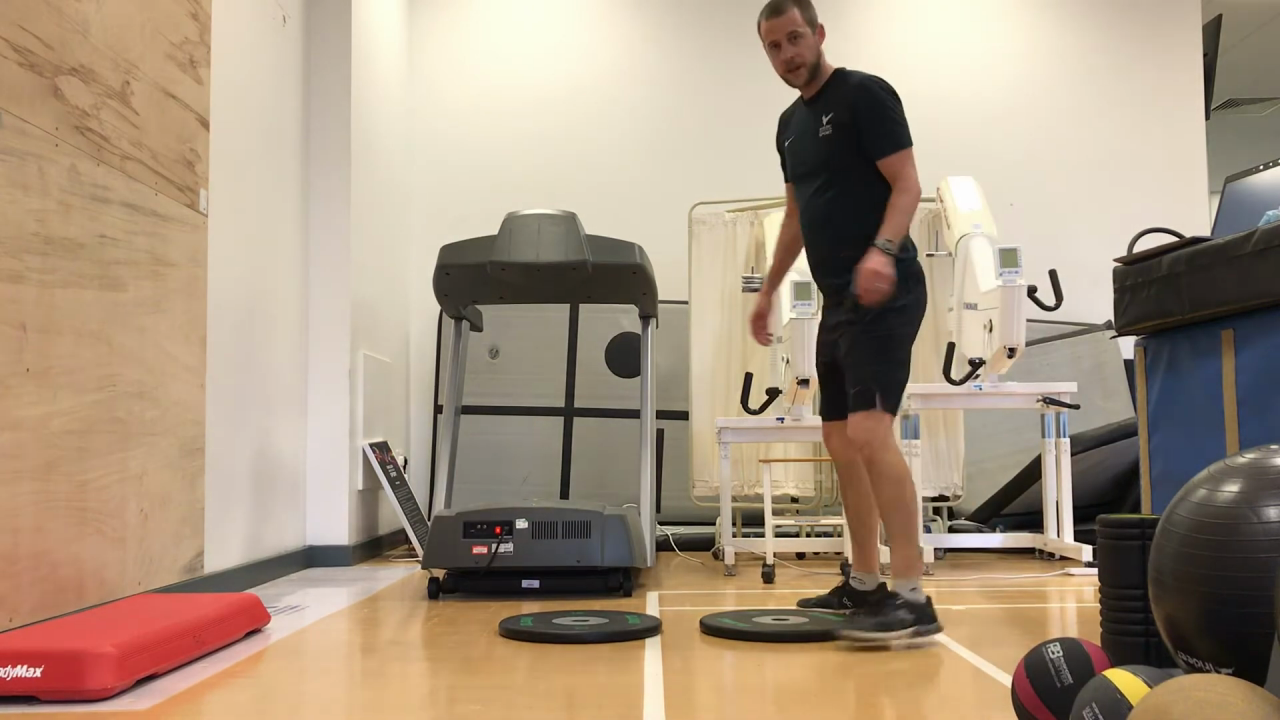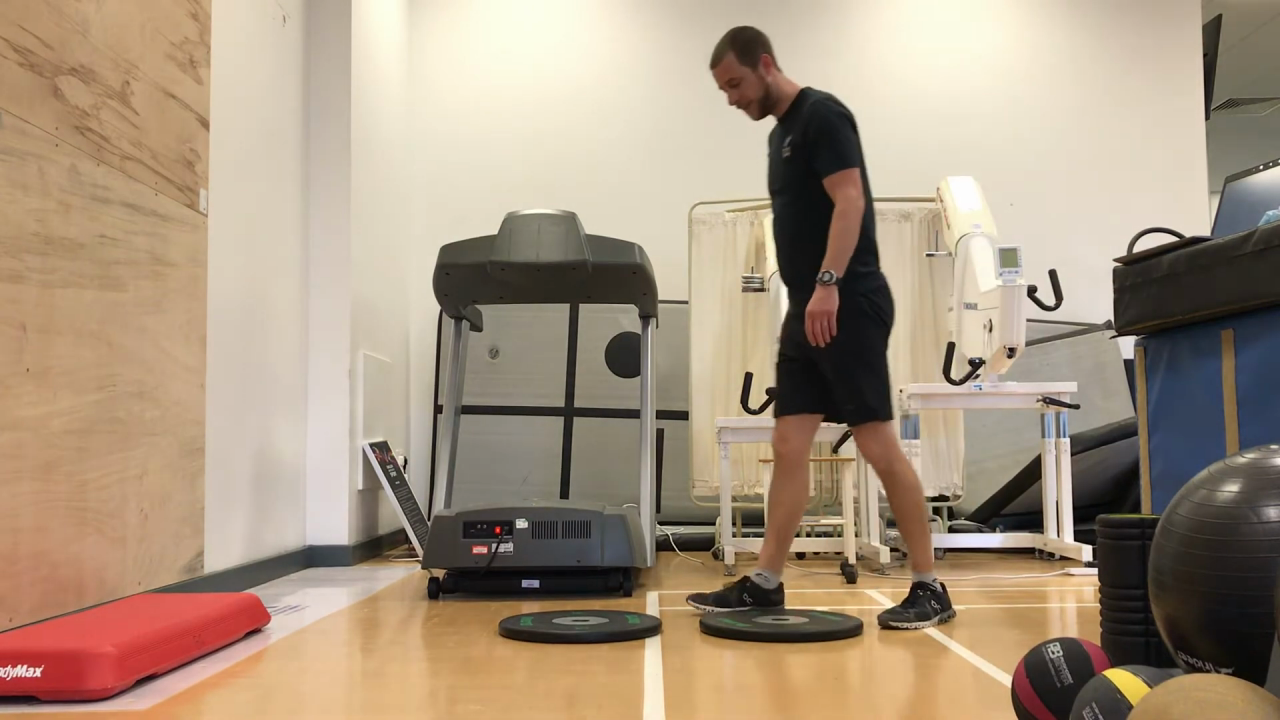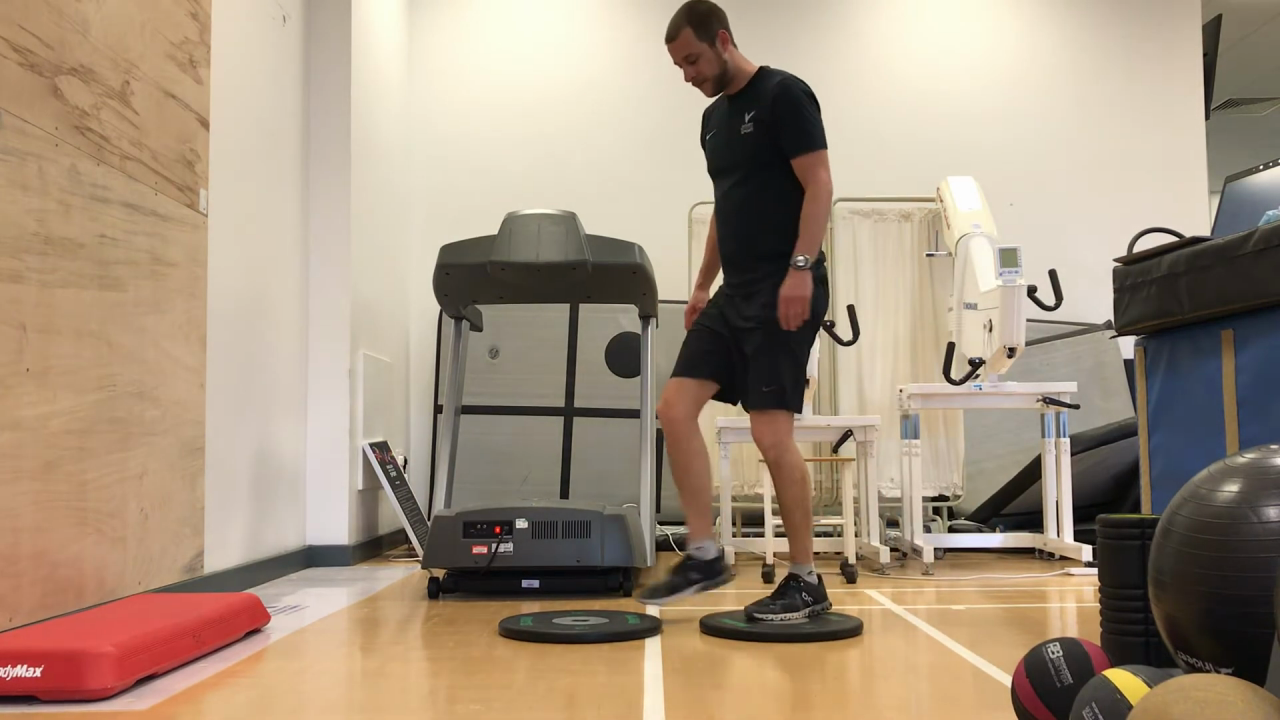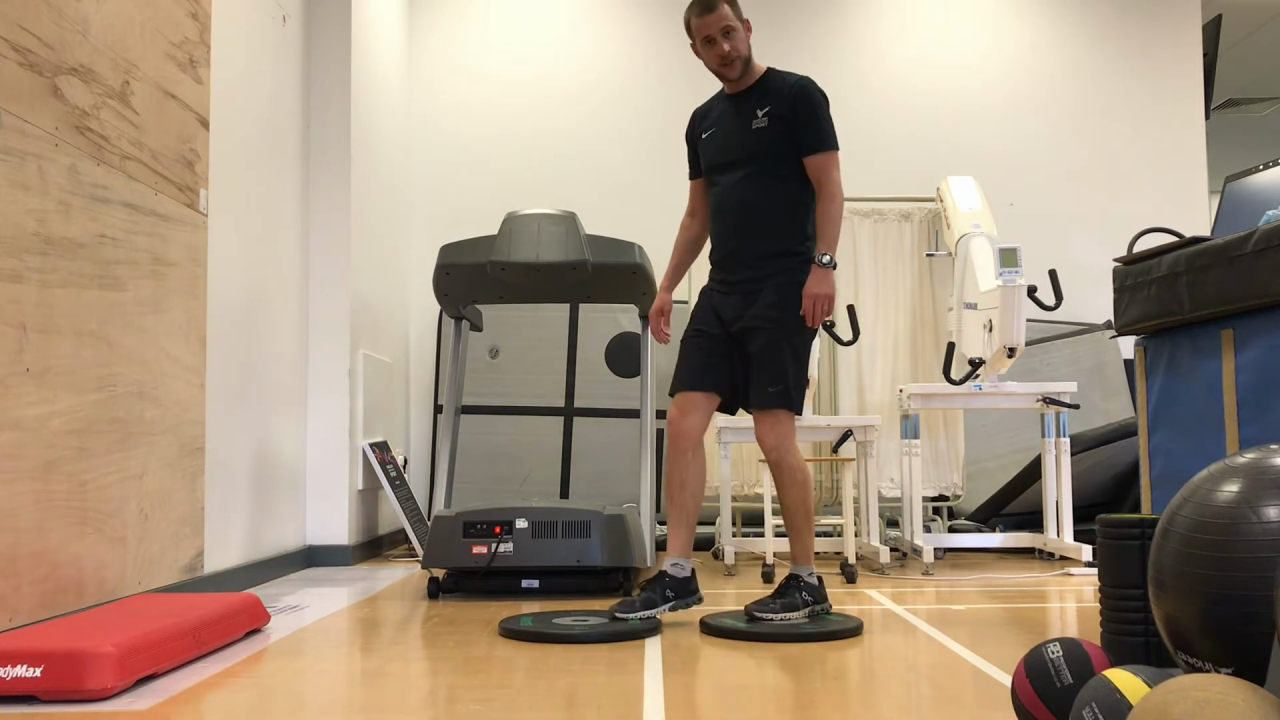
dt=1s
person 1, frame 1
left shoulder: (864, 95)
right shoulder: (791, 123)
left elbow: (905, 182)
left wrist: (883, 250)
right wrist: (768, 291)
left hip: (883, 293)
right hip: (838, 299)
left knee: (869, 432)
right knee: (843, 442)
left ankle: (910, 595)
right ankle: (866, 584)
person 1, frame 2
left shoulder: (821, 115)
right shoulder: (779, 132)
left elbow: (849, 203)
left wrist: (829, 286)
left hip: (847, 305)
right hip: (806, 309)
left knee: (877, 444)
right knee: (789, 445)
left ankle: (928, 588)
right ankle: (764, 582)
person 1, frame 3
left shoulder: (784, 95)
right shoulder: (713, 119)
left elbow: (818, 187)
left wrist: (803, 268)
right wrist: (702, 285)
left hip: (784, 292)
right hip: (734, 291)
left knee: (771, 434)
right knee: (675, 407)
left ankle: (806, 581)
right ankle: (701, 554)
person 1, frame 4
left shoulder: (796, 95)
right shoulder: (703, 121)
left elbow: (828, 188)
left wrist: (823, 265)
right wrist: (668, 285)
left hip: (782, 291)
right hip: (722, 292)
left knee: (774, 436)
right knee: (683, 424)
left ankle: (807, 581)
right ankle: (677, 575)
